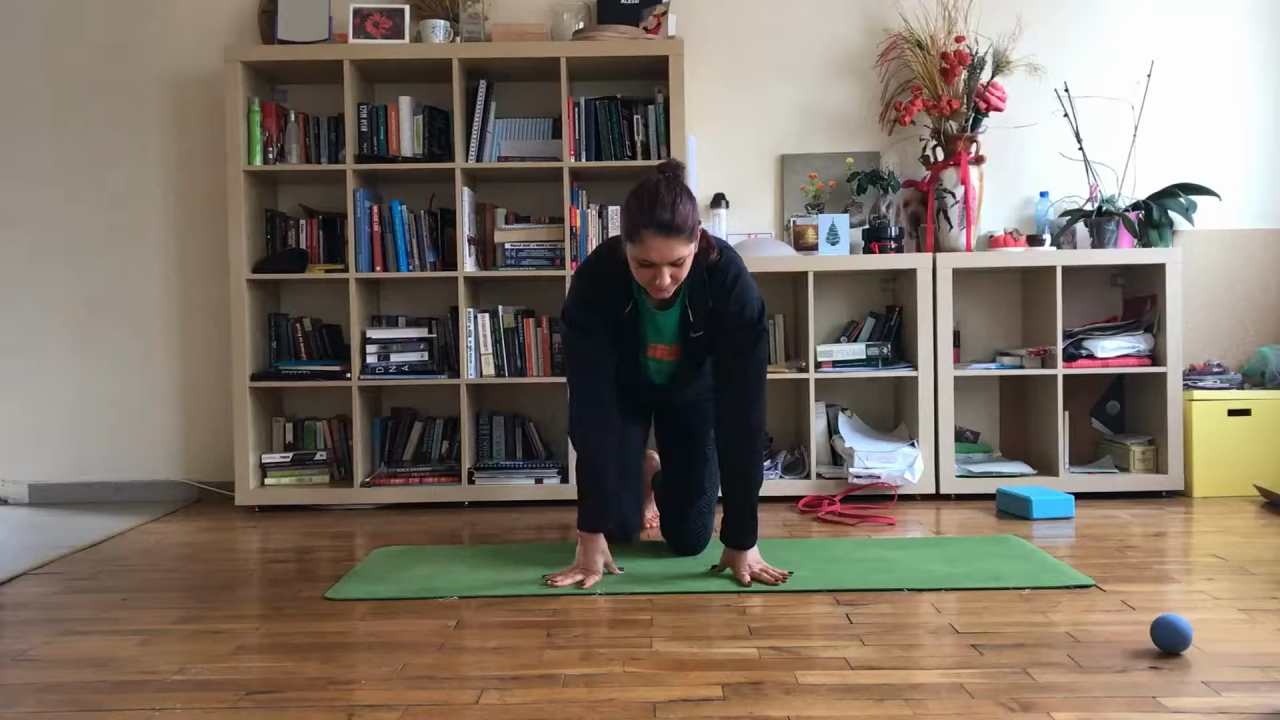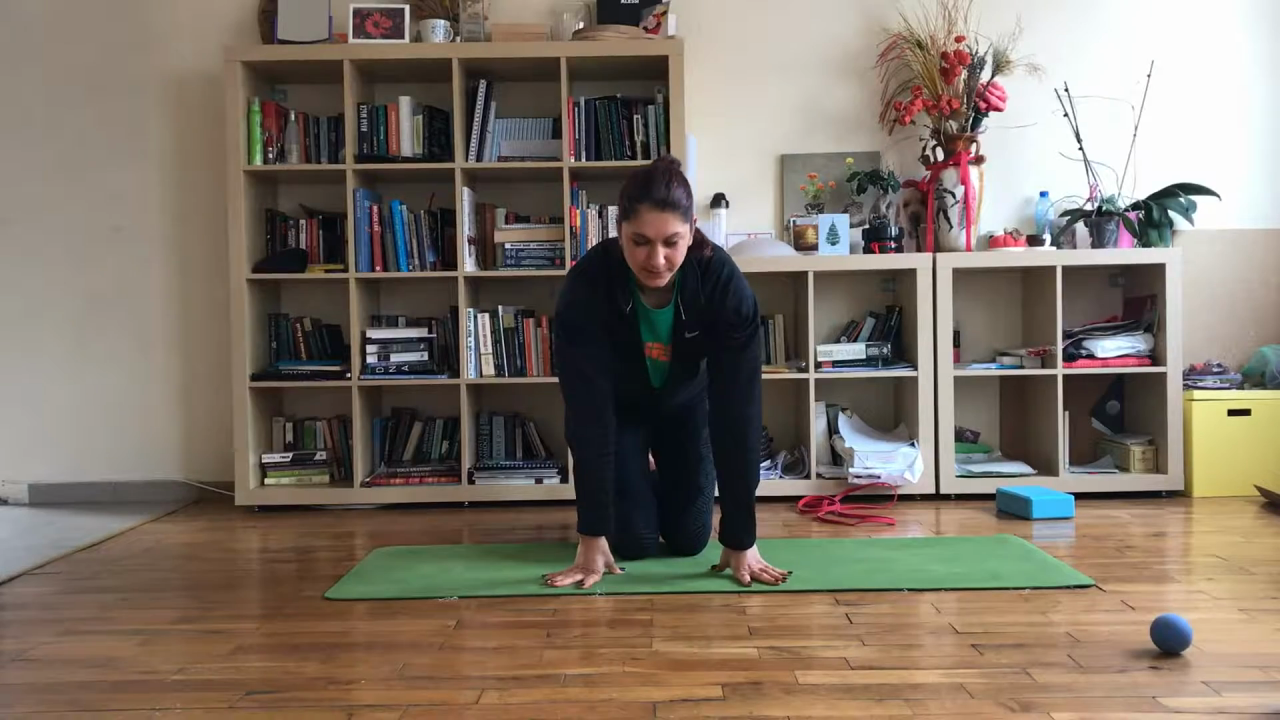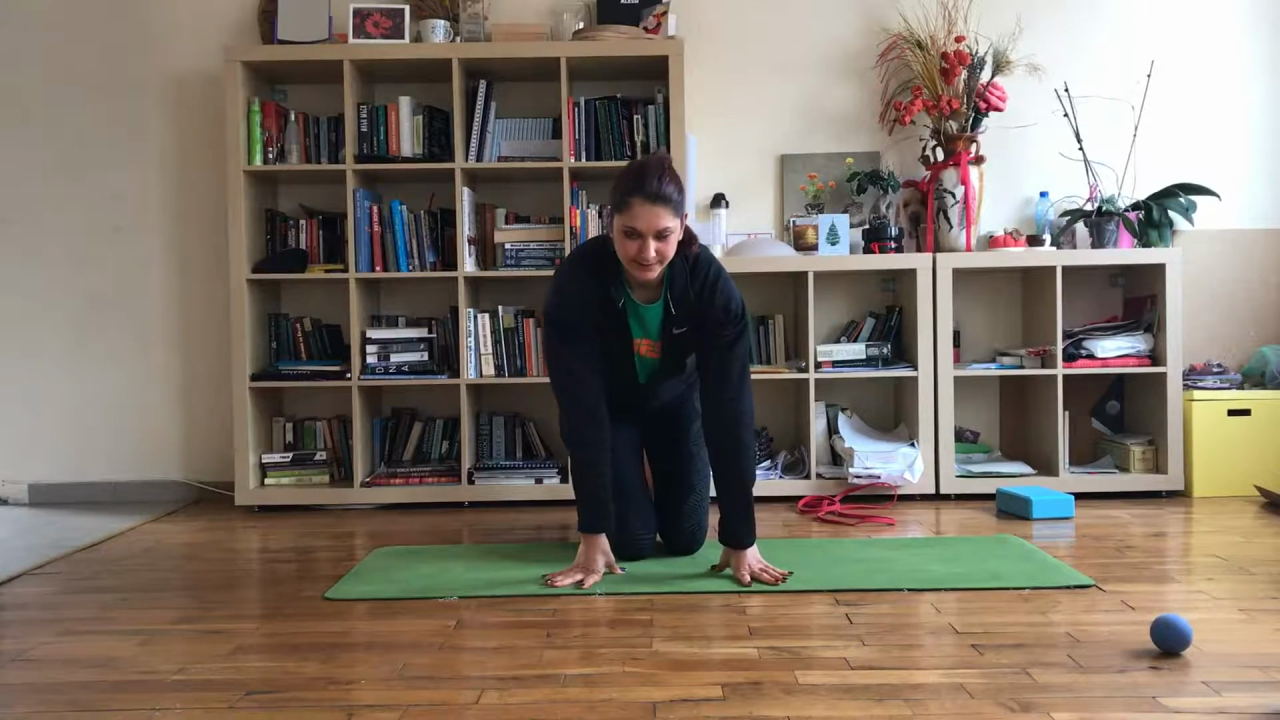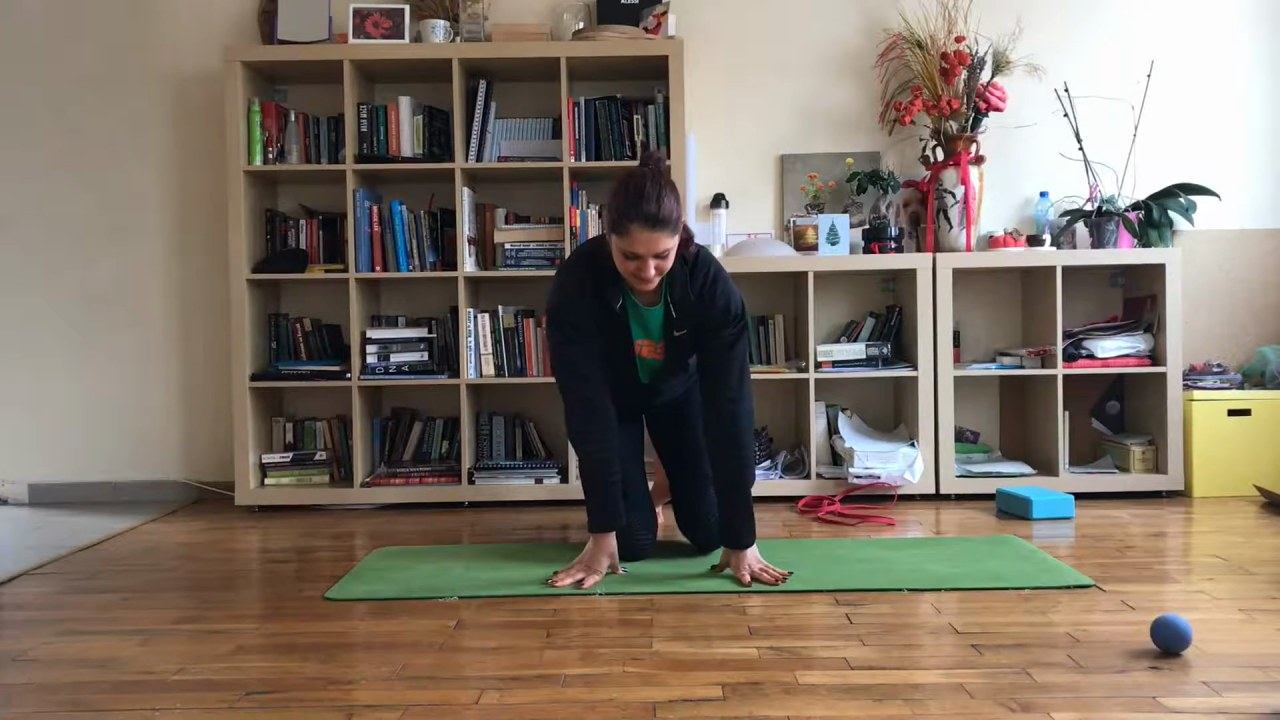
dt=0.4s
person 1, frame 1
left shoulder: (729, 280)
right shoulder: (596, 279)
left elbow: (742, 408)
right elbow: (592, 404)
left wrist: (742, 542)
right wrist: (592, 539)
left hip: (692, 389)
right hip: (624, 385)
left knee: (690, 538)
right knee: (620, 522)
left ankle: (658, 472)
right ankle: (643, 471)
person 1, frame 2
left shoulder: (722, 282)
right shoulder: (587, 284)
left elbow: (737, 408)
right elbow: (588, 411)
left wrist: (740, 540)
right wrist: (592, 538)
left hip: (685, 398)
right hip: (618, 402)
left knee: (689, 539)
right knee: (634, 540)
left ankle: (659, 480)
right ankle: (639, 480)
person 1, frame 3
left shoulder: (708, 280)
right shoulder: (576, 280)
left elbow: (729, 404)
right elbow: (581, 409)
left wrist: (740, 539)
right wrist: (593, 535)
left hip: (674, 395)
right hip: (608, 400)
left knee: (685, 538)
right knee: (632, 541)
left ankle: (659, 481)
right ankle: (634, 484)
person 1, frame 4
left shoulder: (708, 281)
right shoulder: (577, 282)
left elbow: (728, 404)
right elbow: (587, 409)
left wrist: (740, 539)
right wrist: (602, 534)
left hip: (678, 389)
right hip: (613, 396)
left knee: (707, 531)
right knee: (633, 540)
left ankle: (671, 482)
right ankle: (641, 492)
